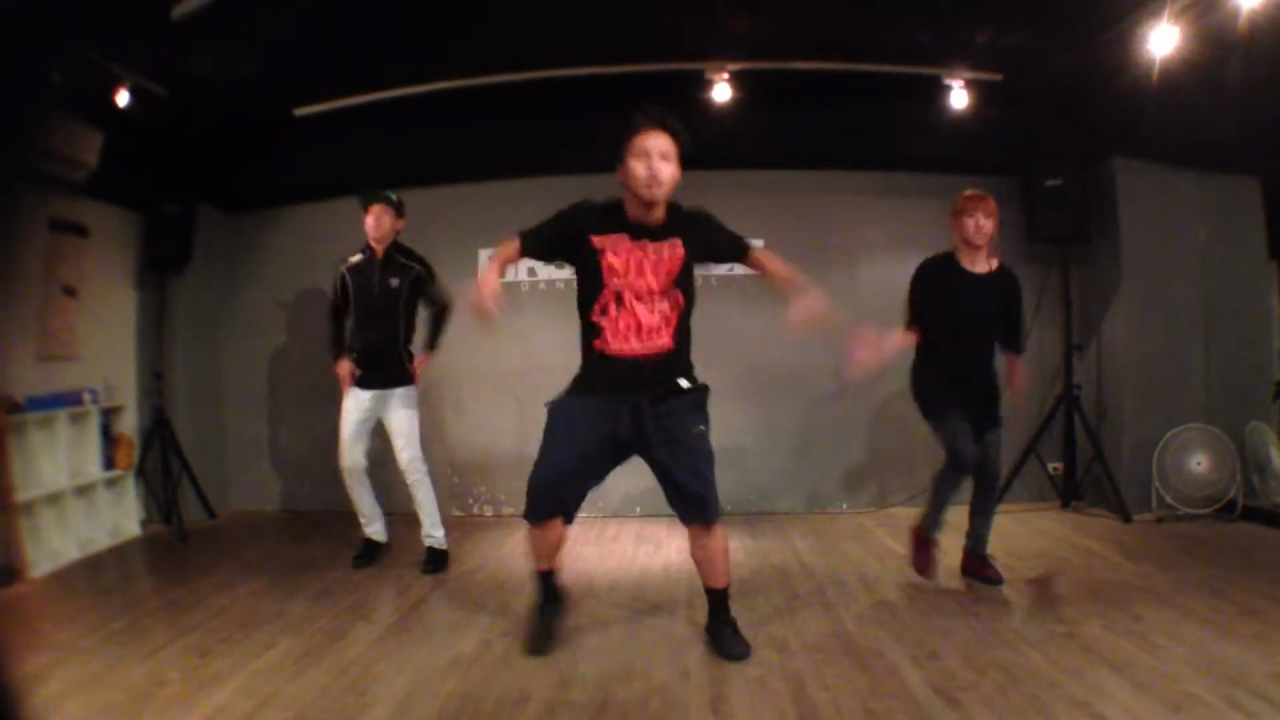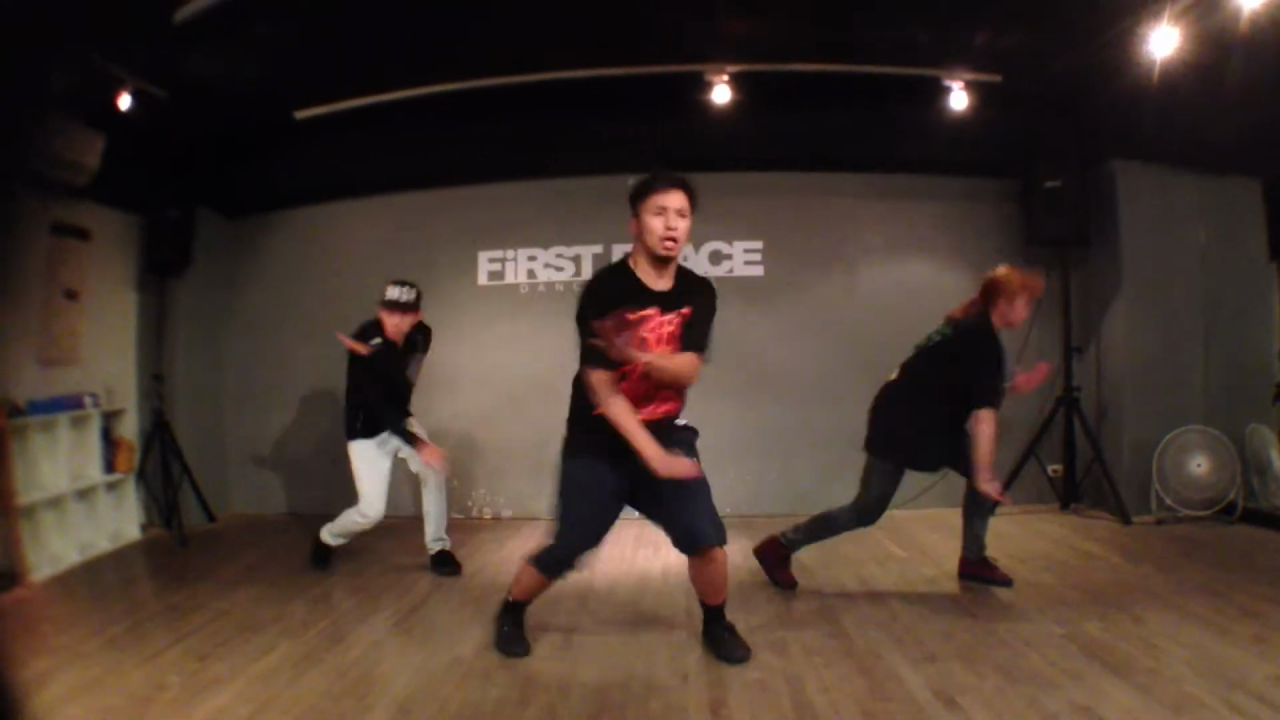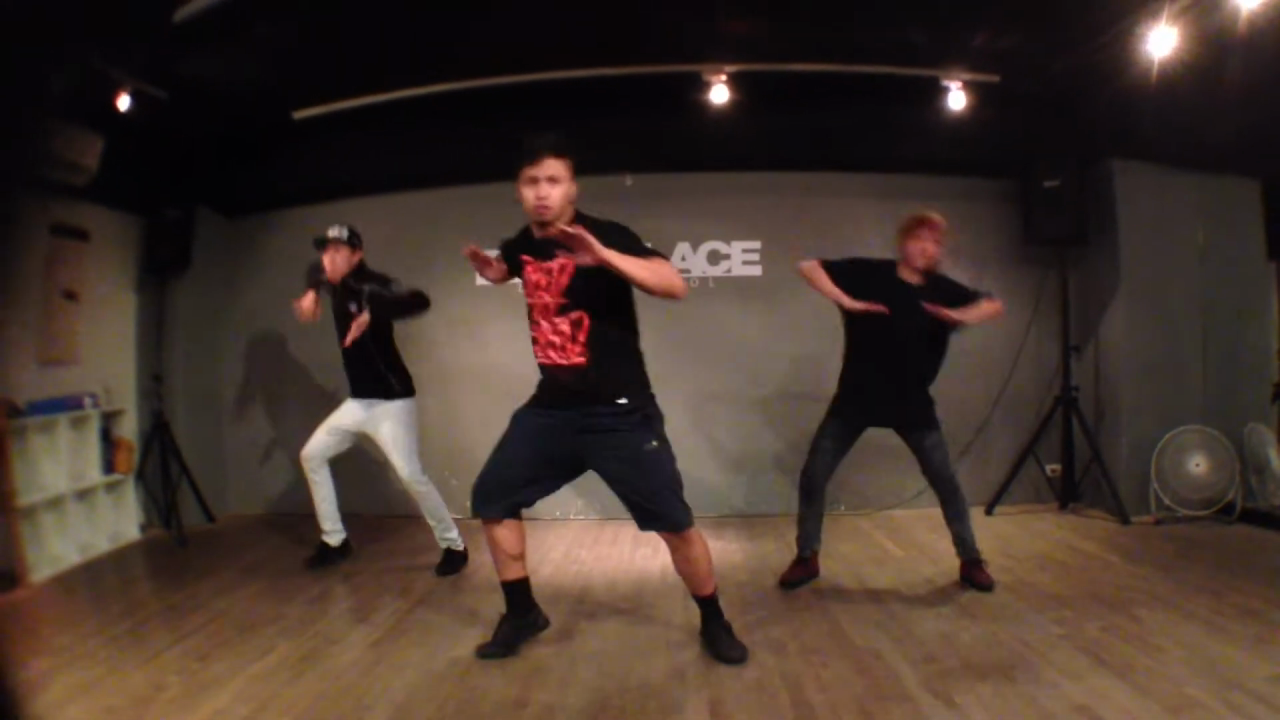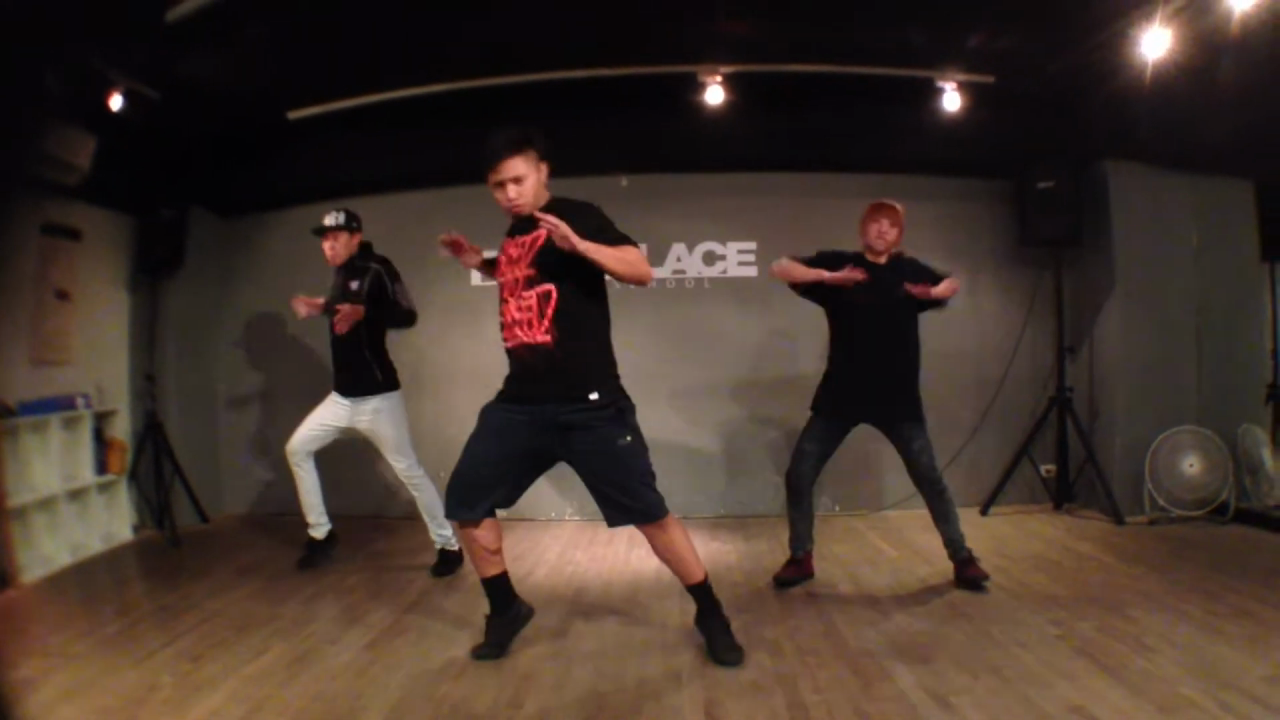
dt=0.3s
person 1, frame 1
left shoulder: (695, 228)
right shoulder: (585, 221)
left elbow: (752, 256)
right elbow: (517, 245)
left wrist: (797, 286)
right wrist: (492, 270)
left hip: (670, 396)
right hip: (597, 392)
left knee: (702, 509)
right knee: (545, 497)
left ankle: (720, 617)
right ankle: (548, 598)
person 1, frame 2
left shoulder: (699, 293)
right shoulder: (602, 289)
left elbow: (688, 371)
right elbow: (603, 388)
left wrist: (642, 354)
right wrist: (648, 452)
left hip: (665, 436)
right hip: (597, 446)
left knee: (706, 540)
right knee: (565, 554)
left ankle: (716, 624)
right ankle: (511, 611)
person 1, frame 3
left shoulder: (606, 238)
right shoulder: (526, 242)
left elbow: (675, 286)
right elbow: (505, 268)
left wrist: (605, 259)
right wrist: (489, 267)
left hip: (619, 412)
right hip: (551, 408)
left knee: (674, 522)
right knee: (491, 500)
left ankle: (713, 621)
right ankle: (522, 613)
person 1, frame 4
left shoulder: (574, 216)
right shoulder: (515, 231)
left elbow: (639, 270)
left wrist: (580, 245)
right wrist: (480, 263)
left hip: (587, 402)
right hip: (518, 403)
left knee: (648, 511)
right knee: (465, 503)
left ankle: (711, 615)
right ankle: (505, 610)
person 2, frame 1
left shoulder: (1006, 281)
right shoulder: (934, 271)
left elbow: (1012, 341)
right elbow: (914, 330)
left wrist: (1016, 378)
right wrist: (881, 348)
left hip: (979, 387)
right hip: (936, 384)
left knee: (989, 473)
right knee: (963, 456)
left ankle: (976, 554)
right ankle: (925, 533)
person 2, frame 2
left shoulder: (977, 334)
right shoulder: (979, 340)
left elbow: (983, 393)
right elbow: (983, 409)
left wrist: (1017, 384)
right wrist: (984, 475)
left hip: (929, 424)
right hip: (898, 421)
left knee: (984, 482)
right knee: (868, 510)
left ankle: (973, 559)
right ankle: (777, 548)
person 2, frame 3
left shoulder: (942, 289)
right shoulder: (869, 272)
left elbow: (993, 305)
right elbow: (807, 267)
left wrist: (960, 315)
right wrist: (845, 300)
left hip: (911, 400)
right hip: (857, 395)
left knee: (944, 480)
right knee: (813, 474)
left ankle: (969, 560)
right ankle: (806, 557)
person 2, frame 4
left shoulder: (907, 268)
right shoulder: (839, 262)
left elbow: (951, 284)
right elbow: (780, 268)
left wrist: (933, 292)
right wrist: (827, 276)
left hip: (897, 395)
right hip: (840, 394)
left knee: (929, 477)
right knee: (799, 475)
left ankle: (962, 558)
right ankle: (801, 557)
person 3, frame 1
left shoulder: (413, 267)
right shoulder: (350, 267)
left elbow: (441, 305)
right elbow: (337, 317)
left wrist: (429, 349)
right wrist: (340, 356)
left hip: (399, 383)
right hip: (359, 383)
left knee: (410, 462)
right knee: (351, 461)
left ankle: (436, 543)
right ankle: (374, 536)
person 3, frame 2
left shoulder: (422, 335)
right shoulder: (363, 341)
left elbow: (402, 388)
right elbow: (374, 405)
left wrist: (373, 356)
right wrist: (418, 443)
left hip: (399, 421)
right hip: (365, 431)
left knee: (434, 472)
right knee: (372, 512)
left ankle: (438, 548)
right ankle: (327, 538)
person 3, frame 3
left shoulder: (372, 286)
right shoulder: (335, 281)
left elbow: (419, 301)
right elbow: (315, 272)
left wrist: (371, 315)
right wrist: (311, 293)
left hip: (392, 400)
right hip: (359, 401)
left knee: (410, 473)
right knee: (312, 455)
left ankle: (453, 544)
right ankle: (335, 541)
person 3, frame 4
left shoulder: (377, 269)
right shoulder: (343, 273)
left elbow: (406, 316)
left wrist: (364, 312)
right wrist: (323, 307)
left hip: (377, 395)
right hip: (342, 395)
left knee: (408, 469)
right knee: (297, 448)
left ankle: (449, 546)
right ankle: (321, 533)
